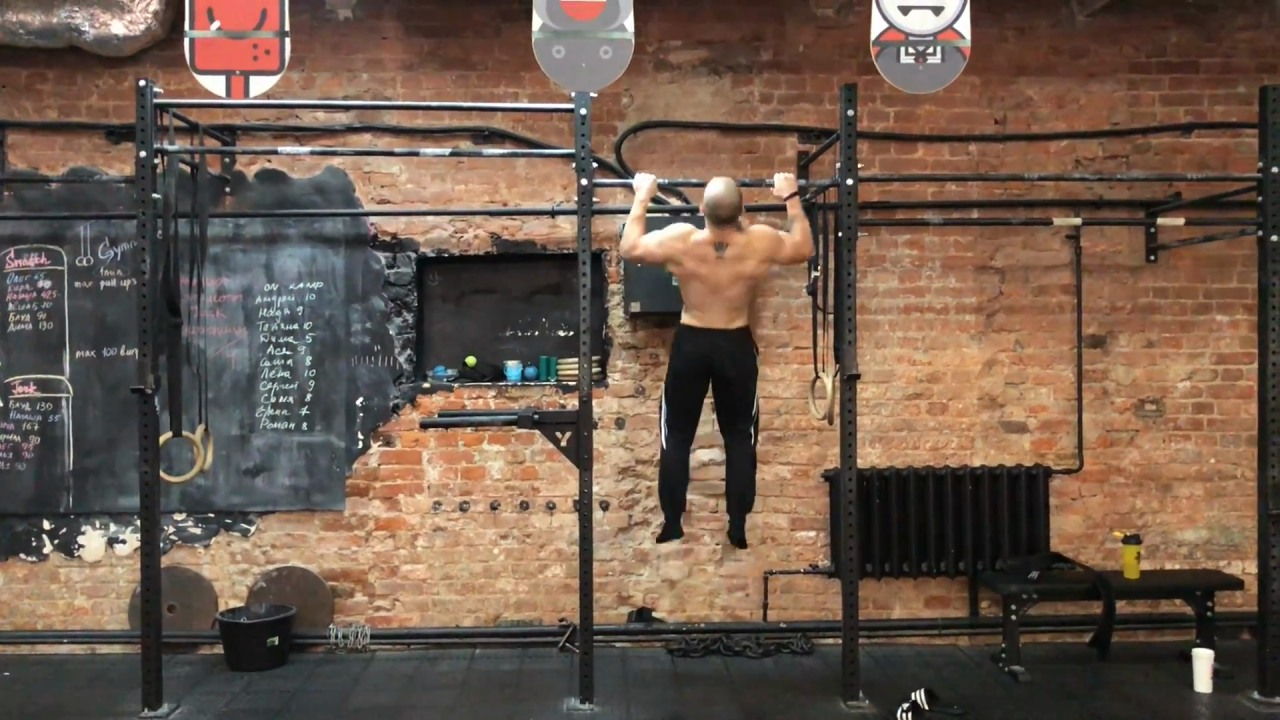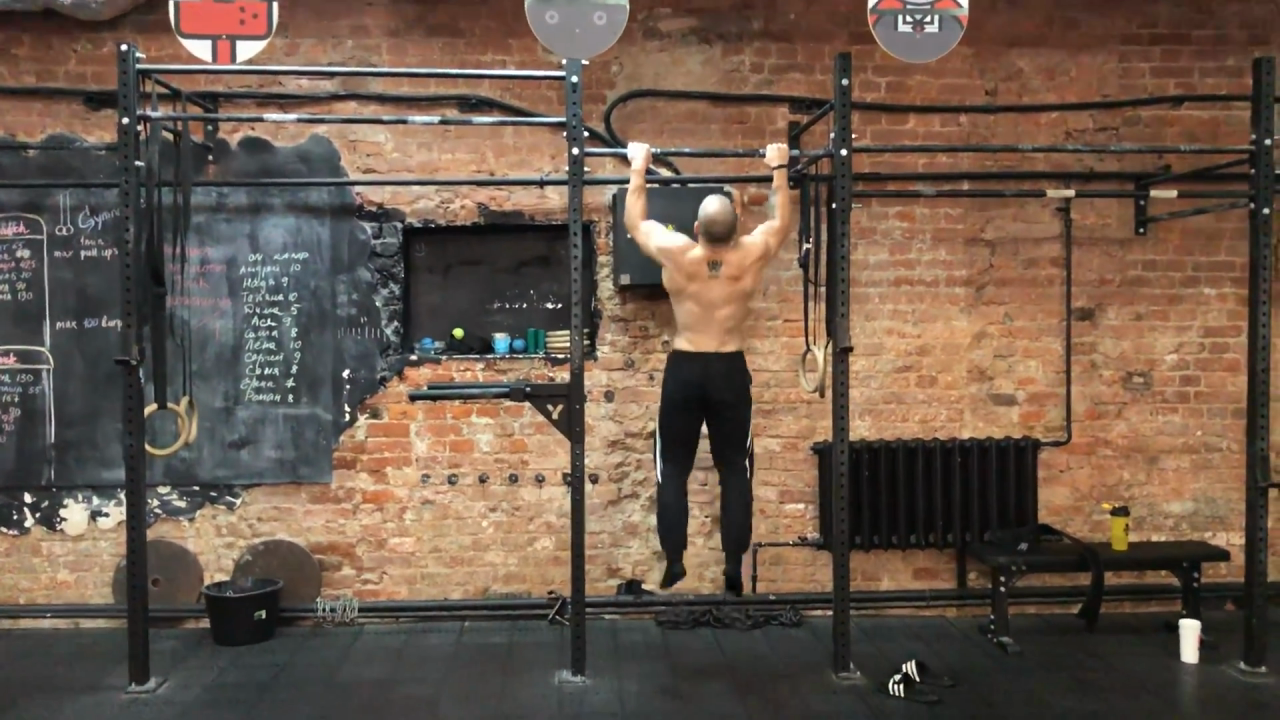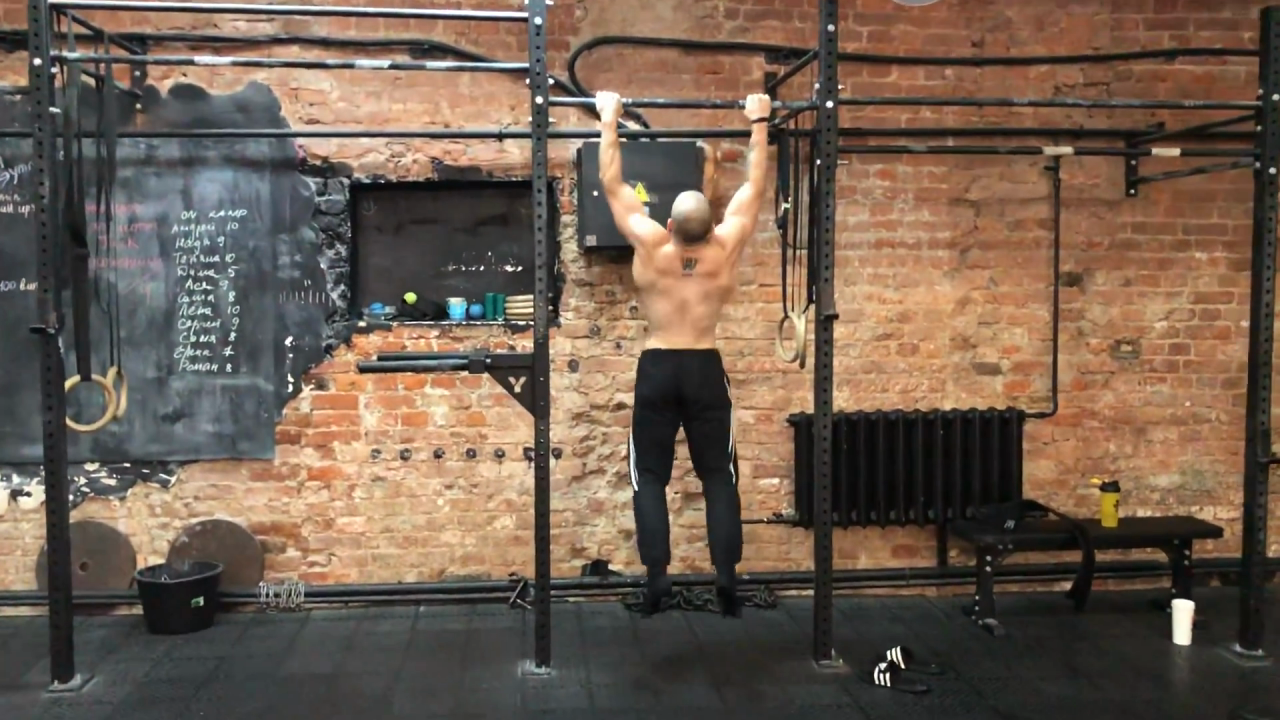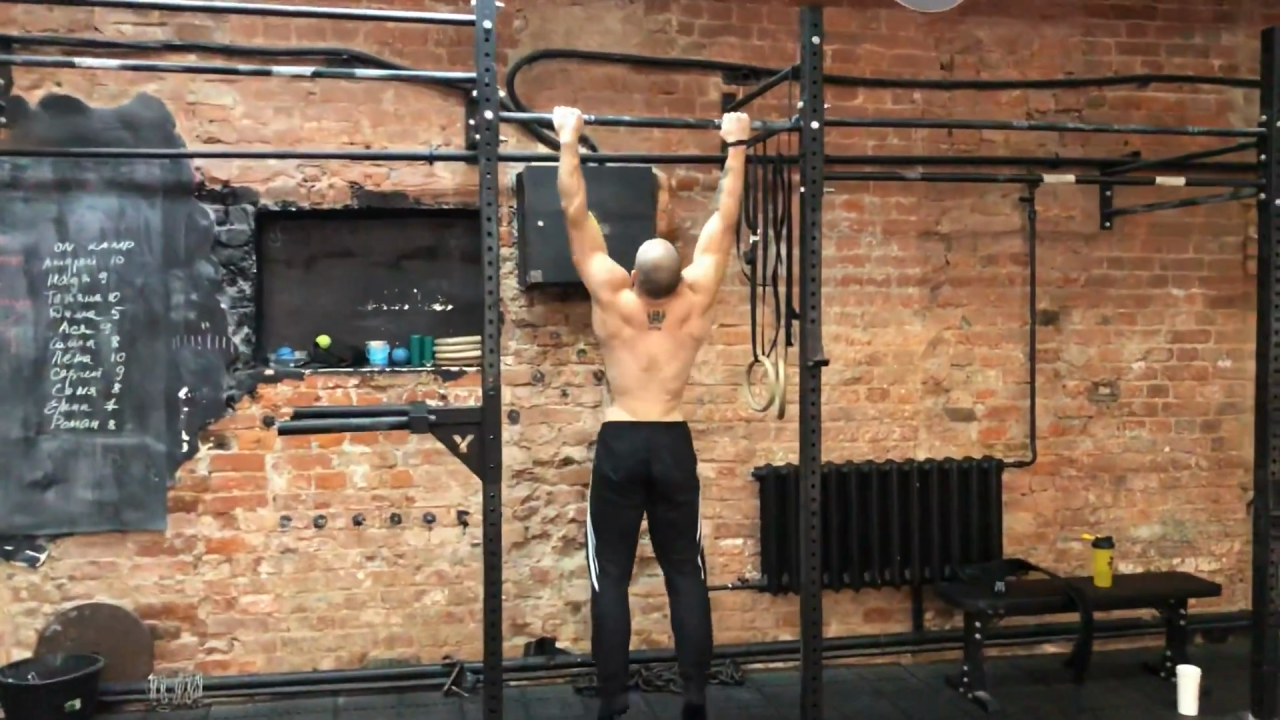
dt=1s
person 1, frame 1
left shoulder: (680, 240)
right shoulder: (762, 240)
left elbow: (628, 248)
right elbow: (806, 248)
left hip: (690, 345)
right hip: (736, 346)
left knee: (676, 436)
right knee: (740, 437)
person 1, frame 2
left shoulder: (675, 251)
right shoulder: (753, 253)
left elbow: (632, 219)
right elbow: (782, 220)
left wrist: (638, 168)
right wrist: (779, 169)
left hip: (683, 369)
right hip: (729, 370)
left knee: (673, 471)
right knee: (734, 470)
left ankle: (674, 561)
right ankle: (734, 566)
person 1, frame 3
left shoulder: (648, 245)
right shoulder: (726, 248)
left elbow: (610, 182)
right elbow: (755, 184)
left wrist: (609, 119)
right wrist: (759, 122)
left hip: (657, 370)
right hip: (705, 370)
left knee: (649, 478)
right knee: (718, 476)
left ankle: (656, 573)
right ankle: (726, 577)
person 1, frame 4
left shoulder: (610, 297)
right shoulder: (697, 300)
left elbow: (576, 215)
right elbow: (724, 220)
left wrist: (569, 139)
right wrist: (736, 145)
left hip: (619, 446)
right hip: (673, 446)
left knee: (610, 576)
right knee: (685, 573)
